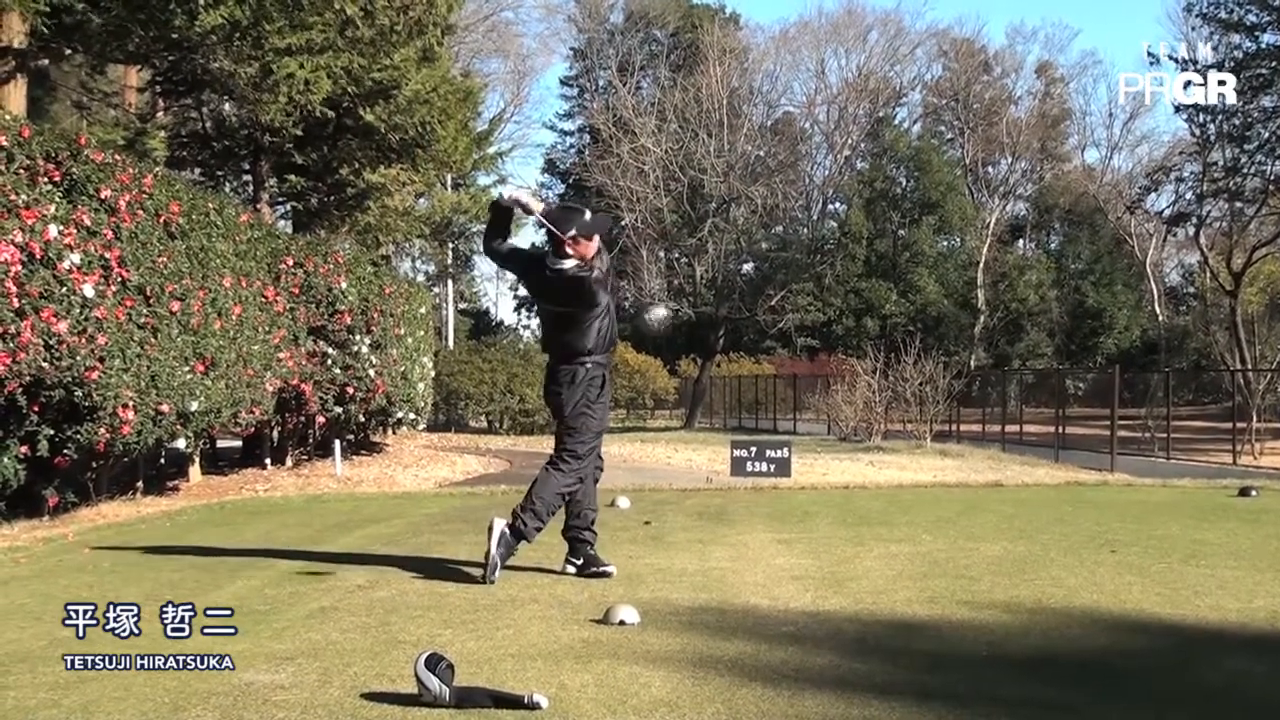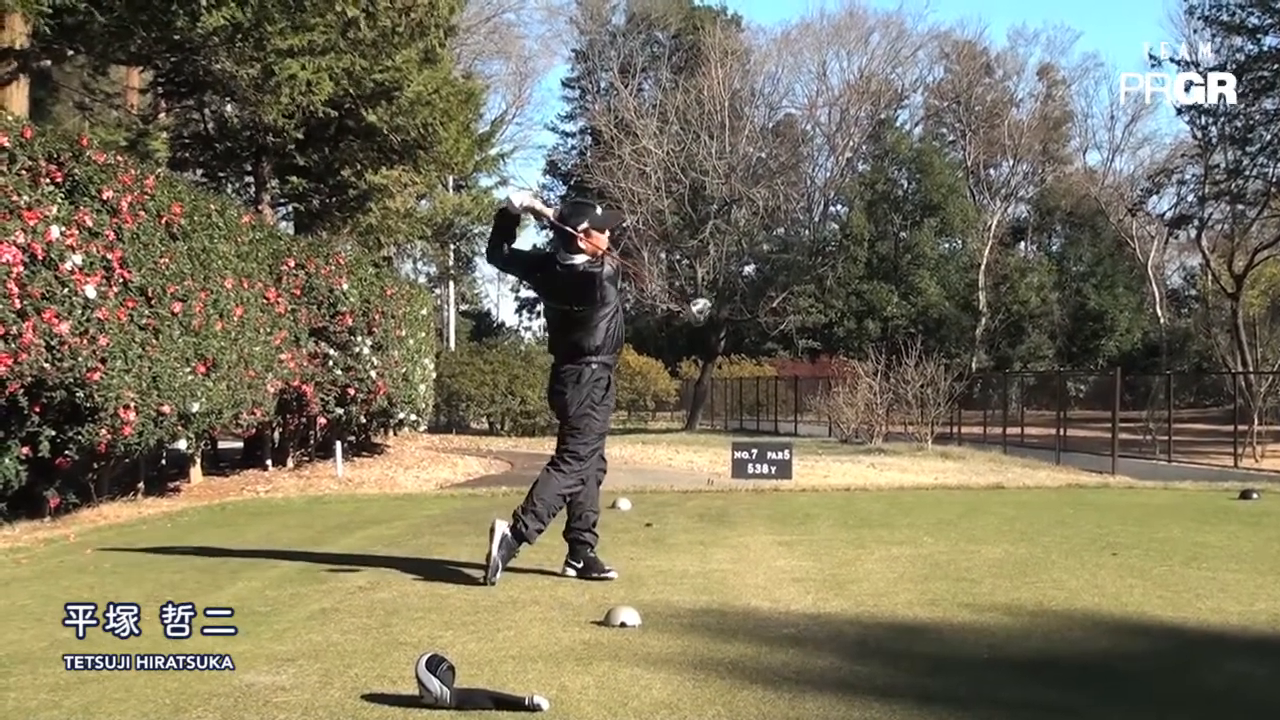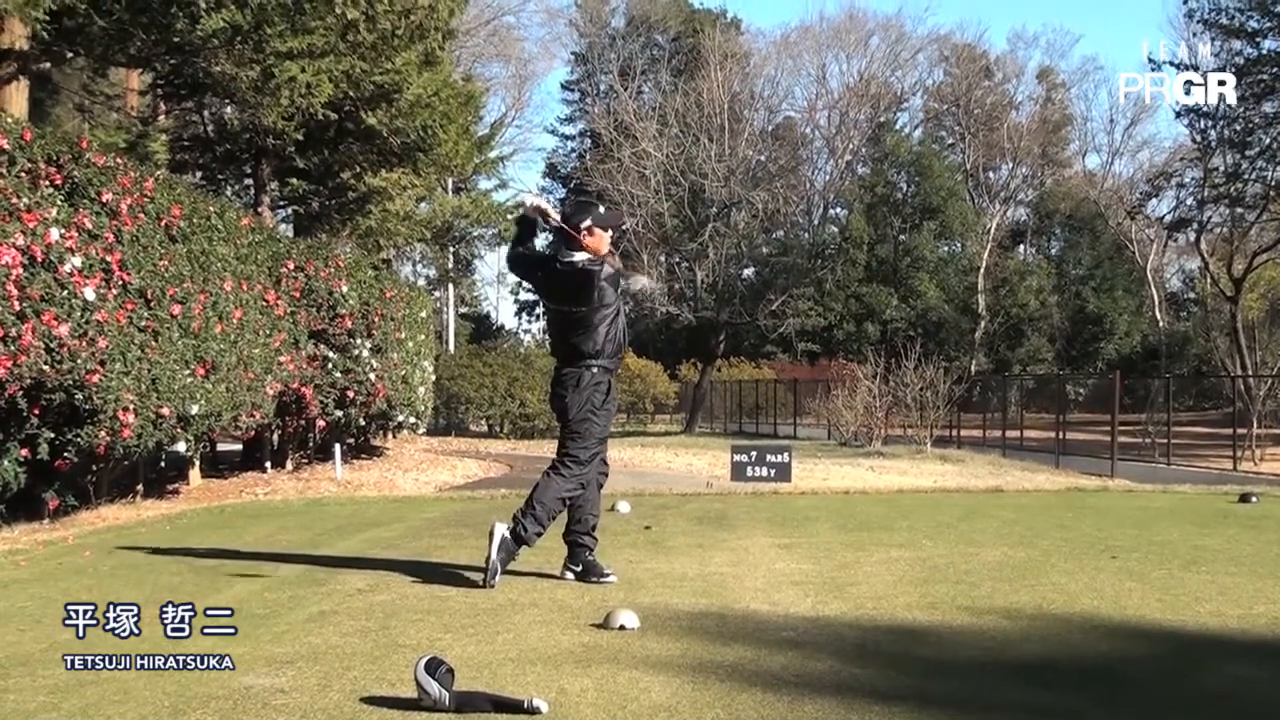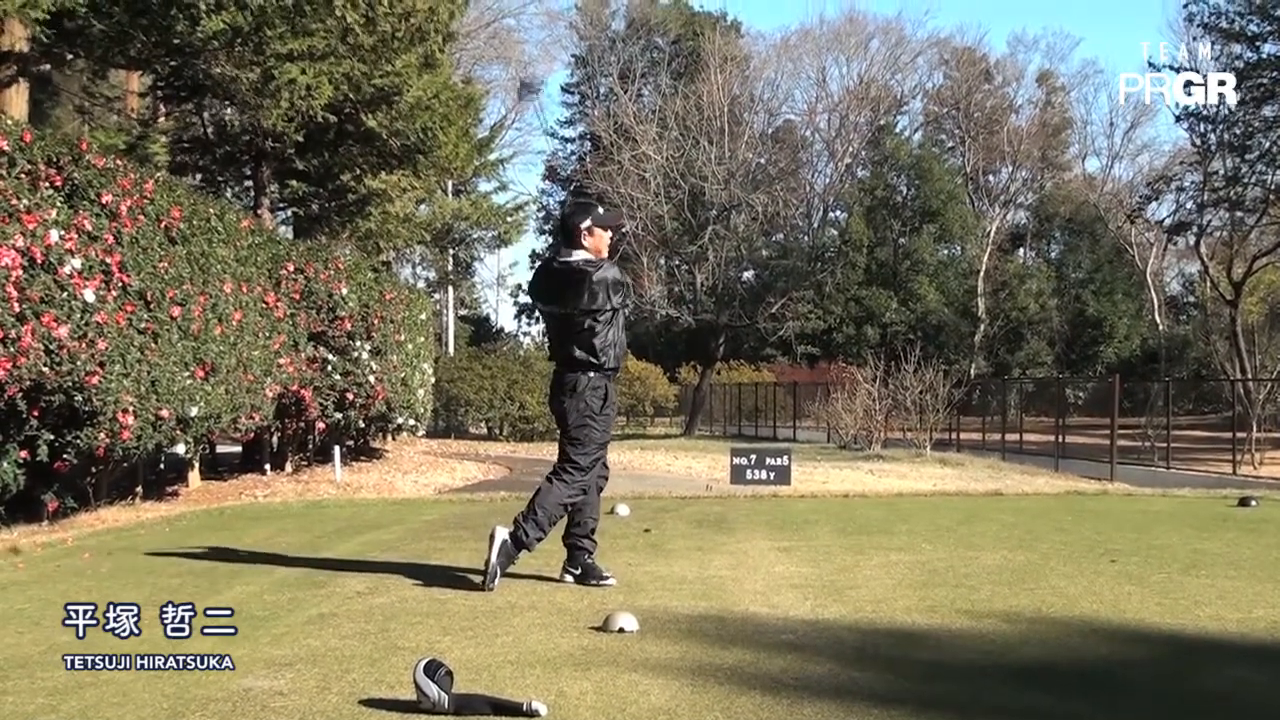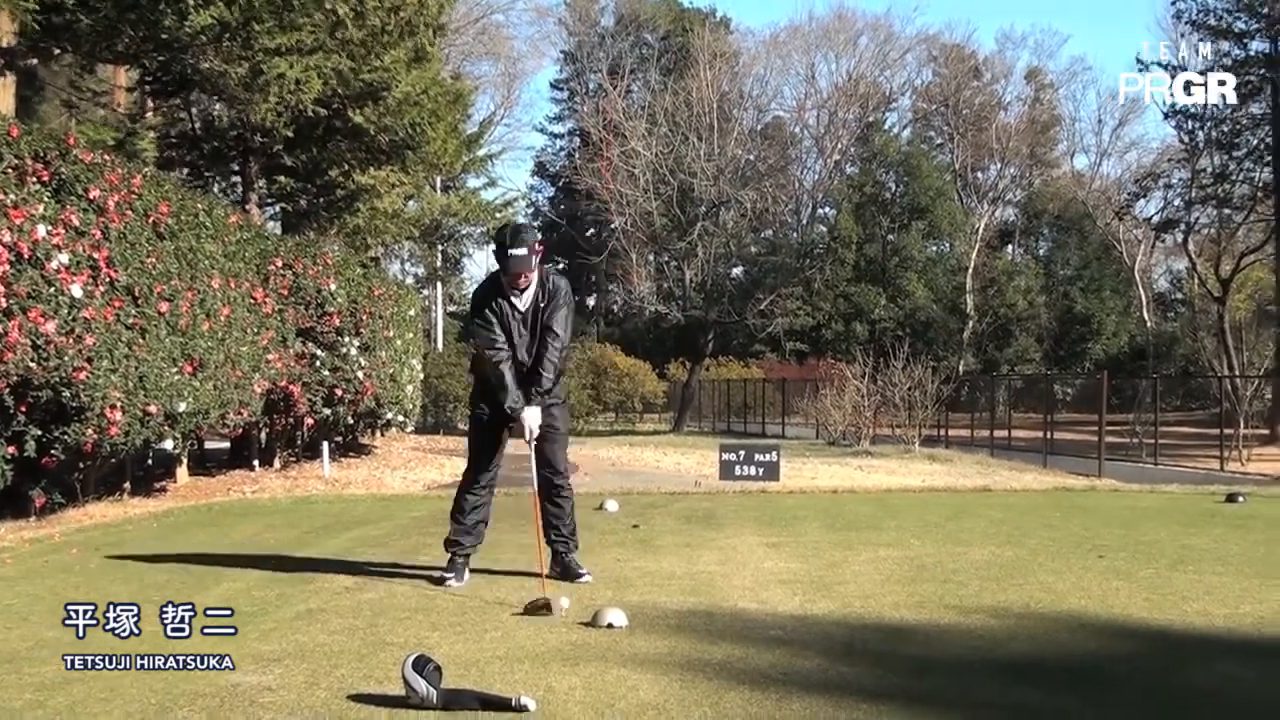
dt=0.3s
person 1, frame 1
left shoulder: (537, 267)
right shoulder: (593, 280)
left elbow: (495, 247)
right elbow: (596, 255)
left wrist: (503, 205)
right wrist: (539, 208)
left hip: (567, 374)
right hip: (586, 378)
left knee: (586, 463)
right knee: (570, 462)
left ankle: (580, 551)
right ankle: (513, 532)
person 1, frame 2
left shoulder: (546, 266)
right shoulder: (603, 276)
left elbow: (498, 254)
right elbow: (602, 255)
left wrist: (511, 211)
right wrist: (549, 212)
left hip: (571, 374)
right hip: (590, 378)
left knee: (589, 465)
right knee: (572, 463)
left ankle: (580, 554)
right ankle: (514, 534)
person 1, frame 3
left shoulder: (547, 269)
right shoulder: (605, 273)
left elbow: (516, 259)
right elbow: (600, 260)
left wrist: (528, 218)
right wrist: (554, 219)
left hip: (571, 376)
right hip: (592, 381)
left knee: (591, 467)
right knee: (572, 466)
left ankle: (579, 556)
right ankle: (514, 536)
person 1, frame 4
left shoulder: (547, 275)
right shoulder: (604, 276)
right elbow: (622, 292)
left hip: (570, 380)
right hip: (590, 385)
left knee: (591, 472)
right knee: (575, 471)
left ankle: (579, 559)
right ankle: (514, 541)
person 1, frame 5
left shoulder: (556, 288)
right shoulder: (486, 296)
left elbow: (553, 349)
right elbow: (495, 356)
left wrist: (534, 402)
right wrist: (518, 407)
left hip: (545, 390)
right hip: (496, 390)
left knee: (555, 472)
right knee: (480, 472)
left ankle: (563, 555)
right ankle: (459, 555)
